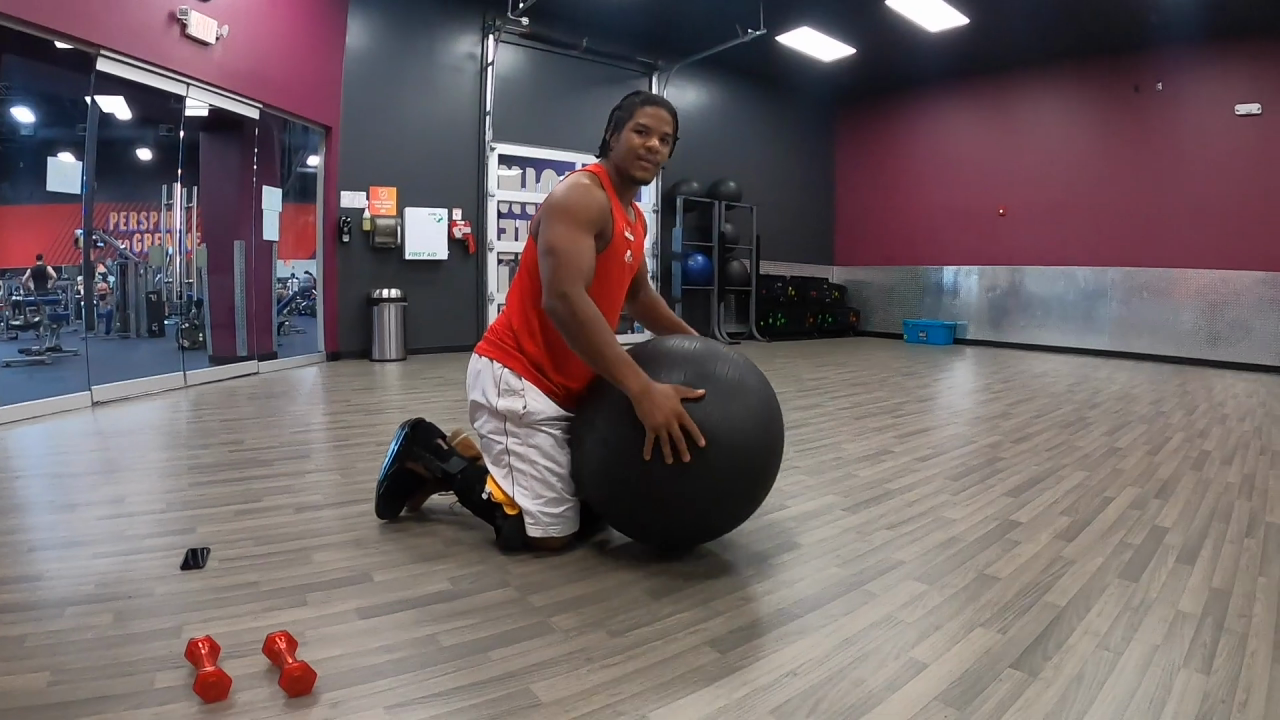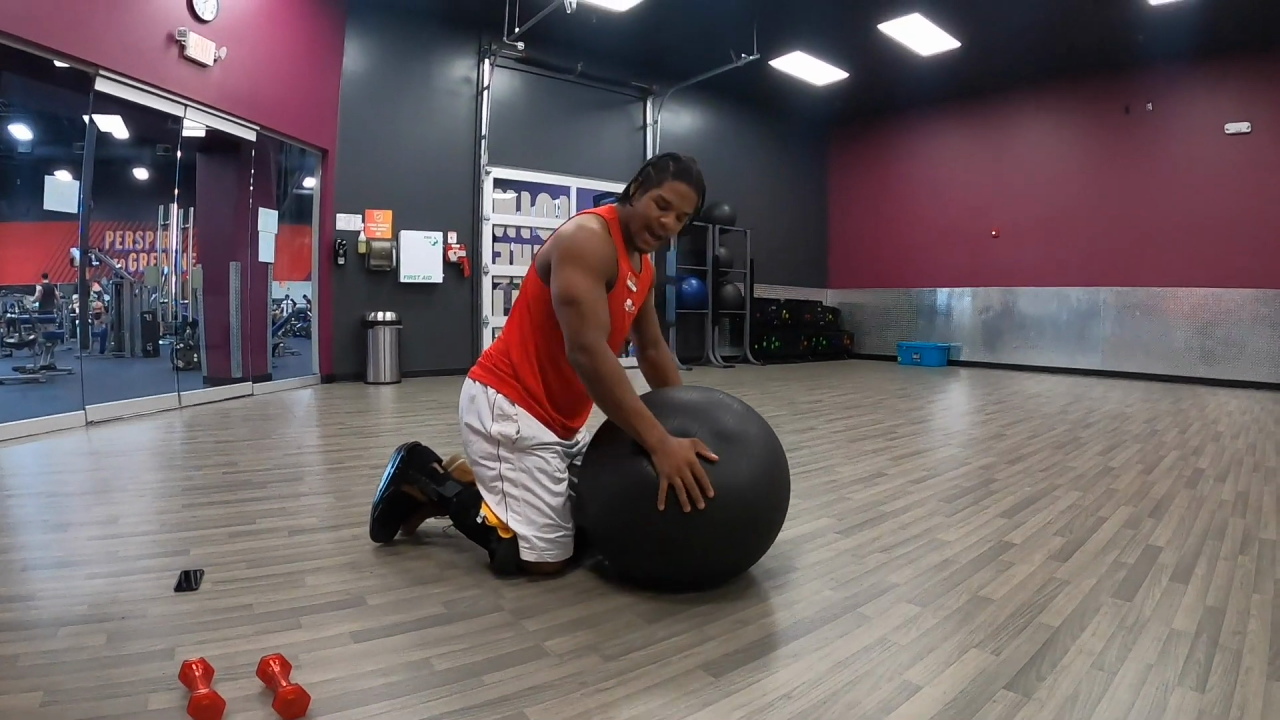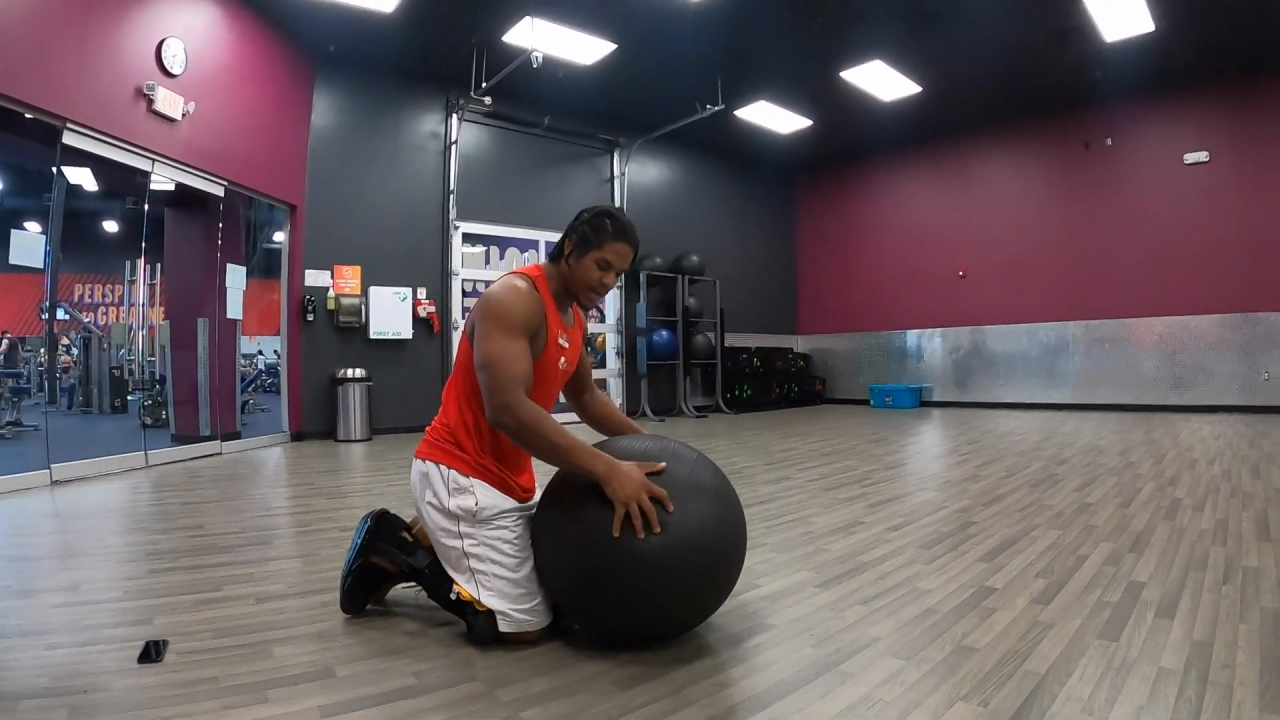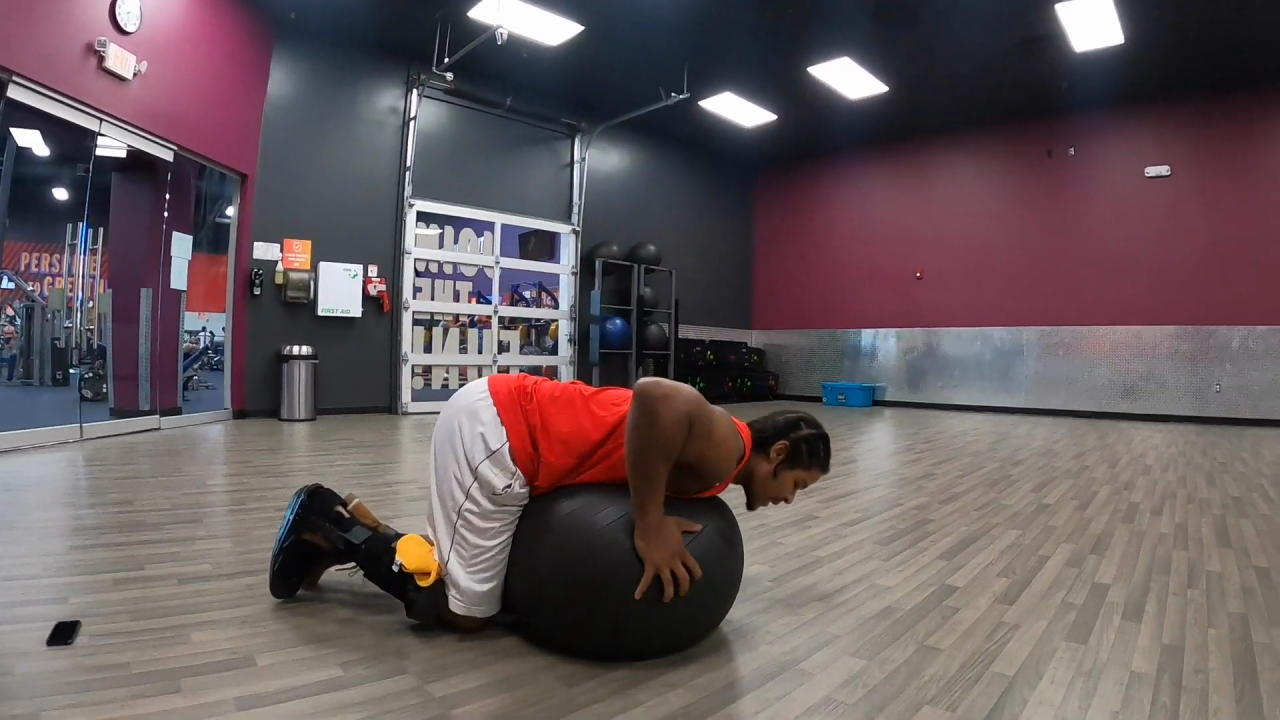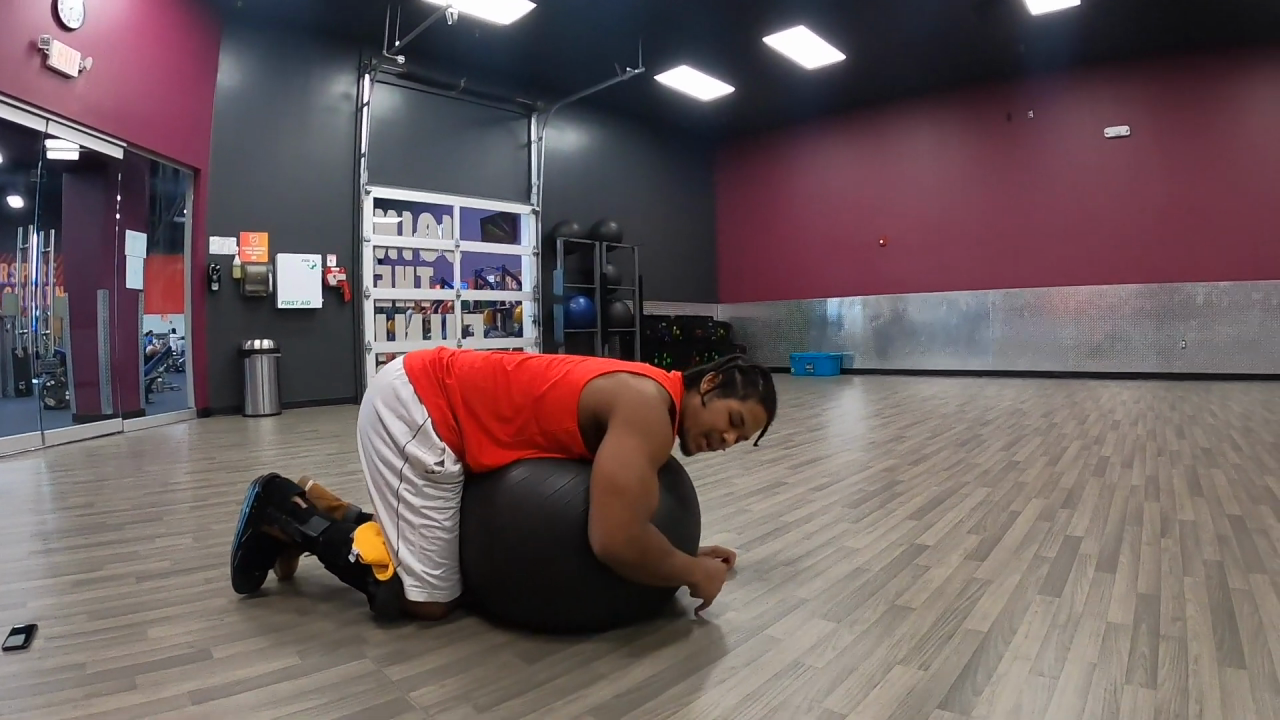
dt=1s
person 1, frame 1
left shoulder: (633, 217)
right shoulder: (580, 196)
left elbow: (638, 295)
right elbow: (564, 300)
left wrist: (691, 340)
right wrist: (643, 392)
left hip: (564, 385)
right hip: (517, 377)
left knee: (594, 510)
right knee: (551, 531)
left ankle: (464, 457)
right ankle: (434, 458)
person 1, frame 2
left shoulder: (643, 265)
right shoulder: (587, 238)
left elbow: (652, 348)
right elbow: (587, 352)
right wrist: (659, 444)
left hip: (556, 413)
right hip: (509, 403)
right knee: (544, 556)
left ankle: (462, 478)
right ankle: (428, 481)
person 1, frame 3
left shoulder: (575, 317)
right shoulder: (514, 298)
left elbow: (585, 396)
right elbow: (507, 409)
right wrist: (607, 470)
left hip: (510, 479)
right hip: (463, 475)
right knee: (525, 623)
left ankle: (427, 543)
right ankle: (398, 551)
person 1, frame 4
left shoulder: (704, 448)
right shoulder: (724, 444)
right elbow: (657, 397)
right wrist: (650, 527)
left hip: (494, 415)
right hip: (493, 428)
right knee: (465, 609)
left ankle: (356, 526)
right ankle: (333, 528)
person 1, frame 5
left shoulder: (646, 403)
right shoulder: (648, 409)
left elbow: (618, 511)
right elbow: (615, 541)
left wrist: (685, 554)
right wrist: (695, 575)
left hip: (427, 396)
right hip: (415, 405)
left knee: (464, 556)
right knee: (428, 598)
left ankle: (327, 510)
right ankle: (286, 513)
